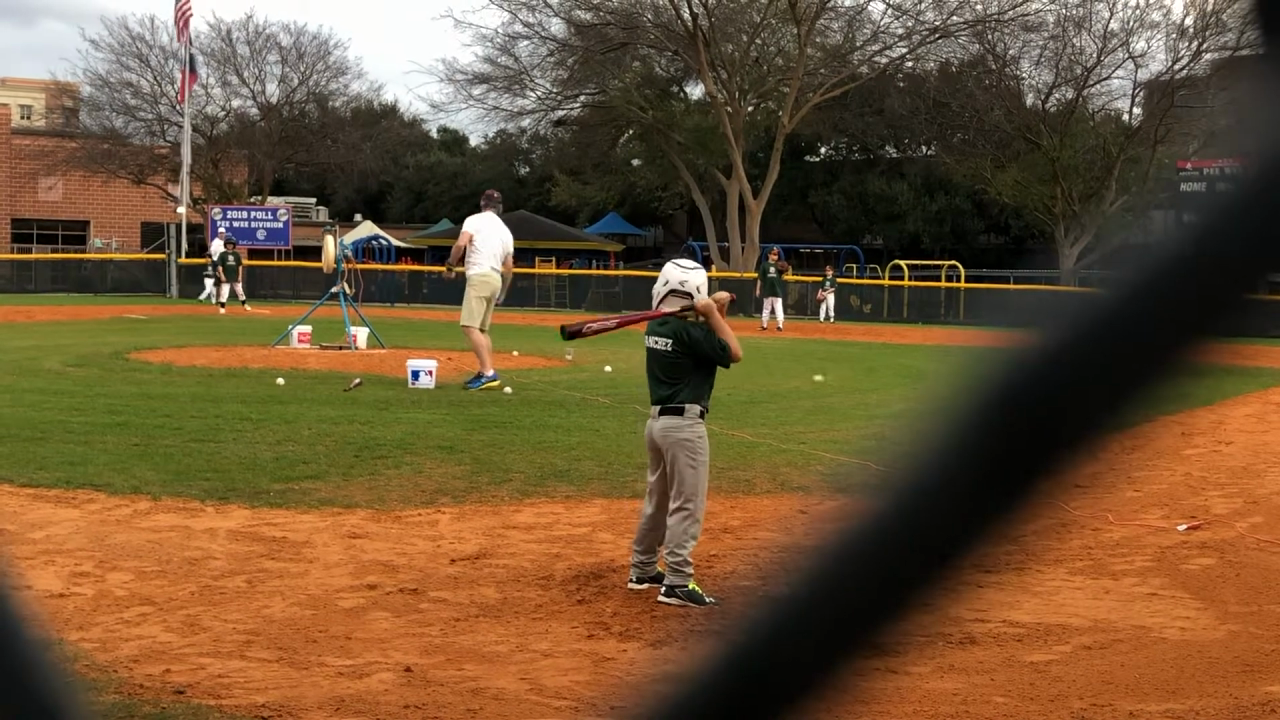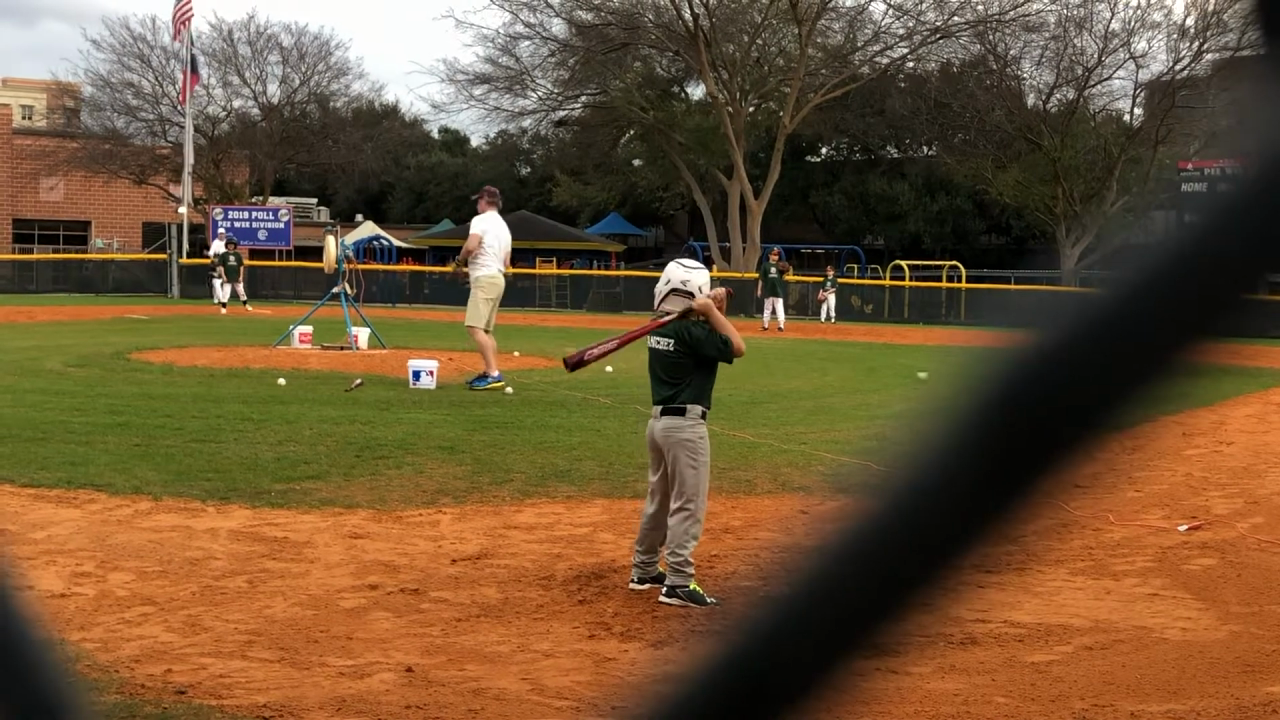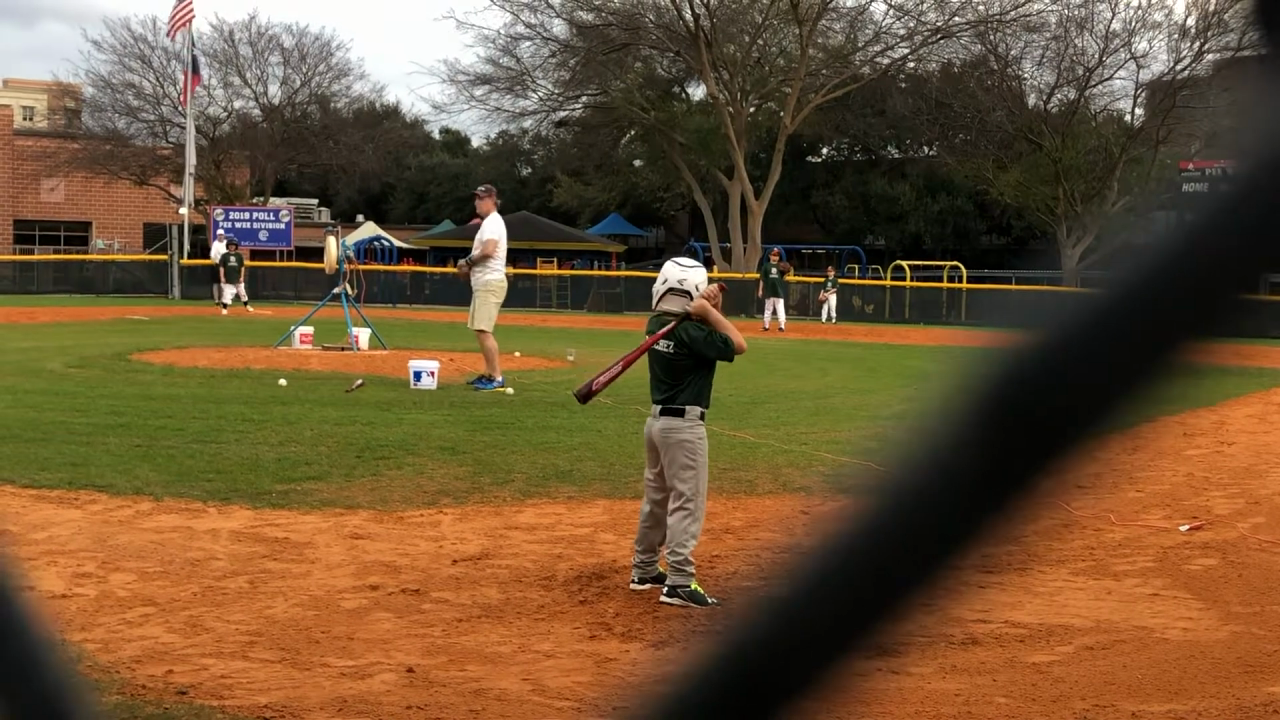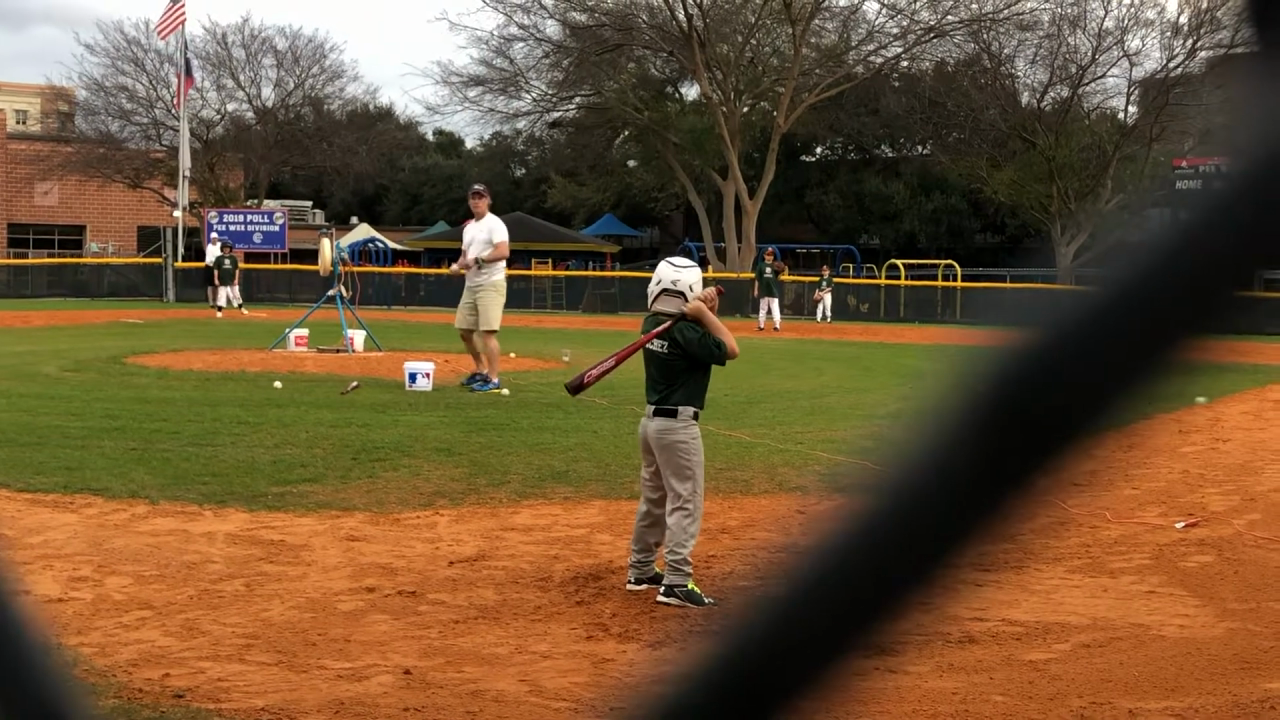
dt=0.2s
person 1, frame 1
left shoulder: (655, 326)
right shoulder: (688, 330)
left elbow: (705, 340)
right elbow: (734, 353)
left wrist: (716, 313)
right wrist: (713, 314)
left hip: (657, 421)
right hip: (684, 425)
left knee: (657, 499)
right knee: (686, 504)
left ankle: (642, 569)
right ankle: (677, 582)
person 1, frame 2
left shoulder: (658, 325)
right shoulder: (689, 330)
left elbow: (708, 338)
right elbow: (737, 347)
left wrist: (714, 311)
right wrist: (712, 312)
left hip: (659, 421)
right hip: (686, 425)
left knee: (659, 499)
right knee: (688, 504)
left ankle: (644, 570)
right ankle: (678, 584)
person 1, frame 3
left shoulder: (656, 323)
right shoulder: (688, 330)
left elbow: (704, 337)
right elbow: (738, 345)
left wrist: (711, 310)
right wrist: (710, 312)
left hip: (657, 421)
right hip: (684, 425)
left knee: (656, 499)
right knee: (686, 504)
left ankle: (644, 570)
right ankle: (678, 584)
person 1, frame 4
left shoulder: (651, 323)
right shoulder: (682, 331)
left elbow: (699, 339)
right elbow: (730, 350)
left wrist: (706, 312)
right wrist: (705, 314)
left hip: (652, 421)
right hip: (678, 426)
left knee: (653, 500)
right knee: (685, 503)
left ankle: (640, 571)
right ankle: (676, 583)
person 2, frame 1
left shoulder: (474, 219)
right shoulder: (505, 230)
left elbow: (461, 244)
right elbow: (508, 267)
left wrist: (450, 265)
right wrist: (503, 292)
left hip: (479, 278)
right hip: (495, 280)
left knee: (470, 327)
right knee: (481, 329)
left ankle: (488, 373)
right ankle: (486, 372)
person 2, frame 2
left shoulder: (481, 219)
right shoulder: (503, 227)
left elbow: (471, 247)
left wrist: (459, 260)
left hip: (484, 280)
right hip: (495, 280)
left knee: (474, 327)
right knee: (485, 329)
left ankle: (494, 374)
right ankle: (489, 372)
person 2, frame 3
left shoulder: (493, 222)
right shoulder: (488, 224)
left elbow: (489, 251)
left wrist: (468, 261)
right wrist: (467, 266)
left hip: (490, 283)
right hip: (481, 284)
left knee: (483, 330)
right knee: (480, 331)
left ankle: (497, 379)
right ankle: (489, 373)
person 2, frame 4
left shoulder: (495, 223)
right shoulder: (468, 227)
left elbow: (504, 252)
left wrist: (478, 260)
right wrist: (458, 265)
left hip: (491, 284)
right hip: (471, 286)
left knee: (487, 332)
right knee: (464, 330)
left ankle: (493, 380)
right ankle: (480, 371)
